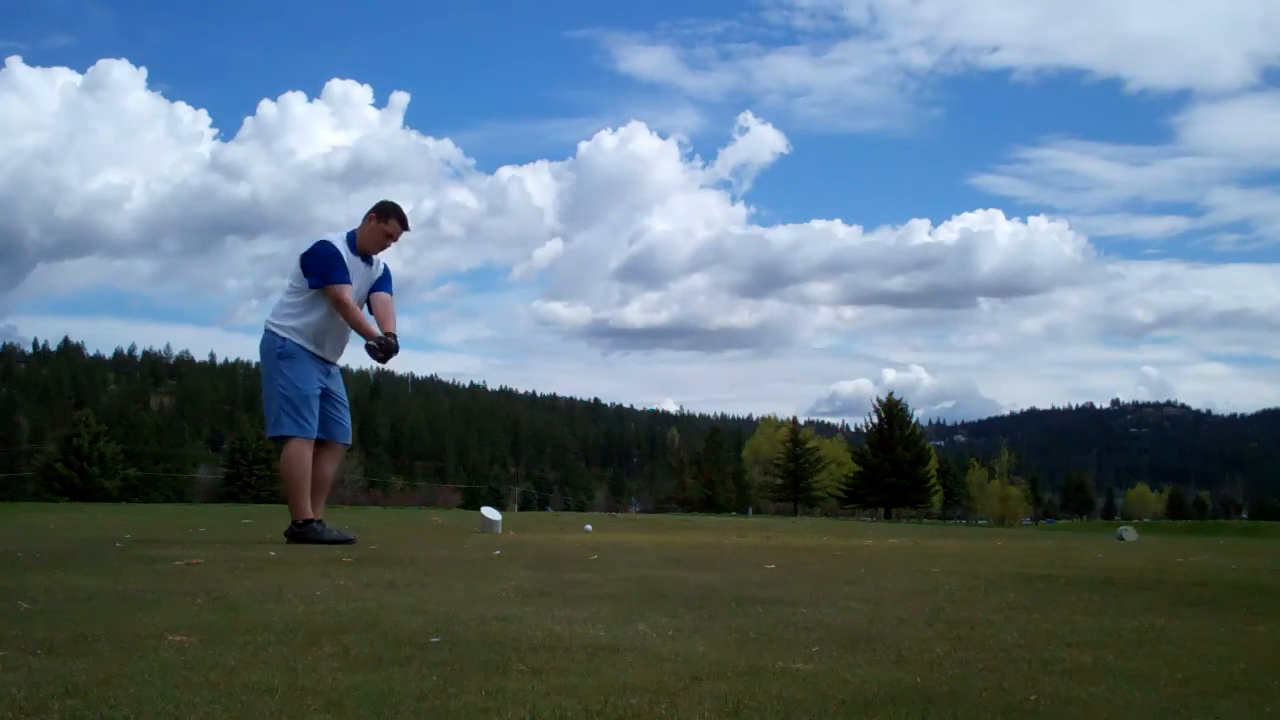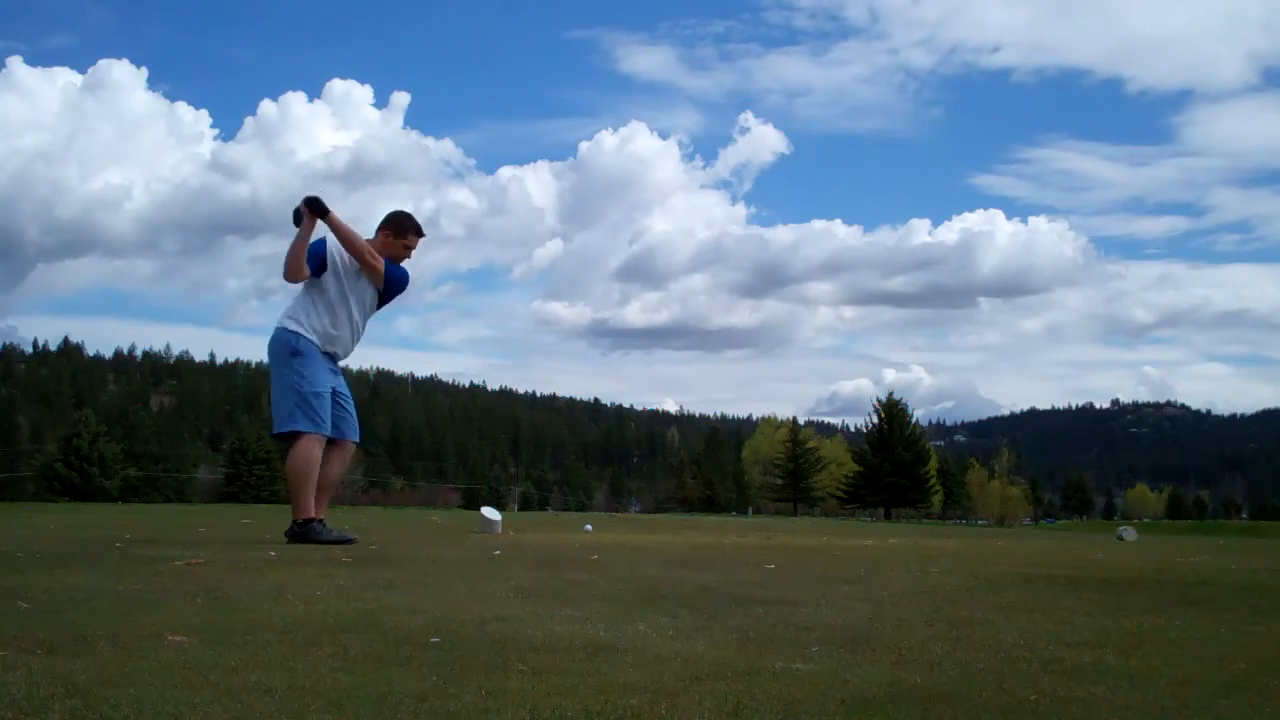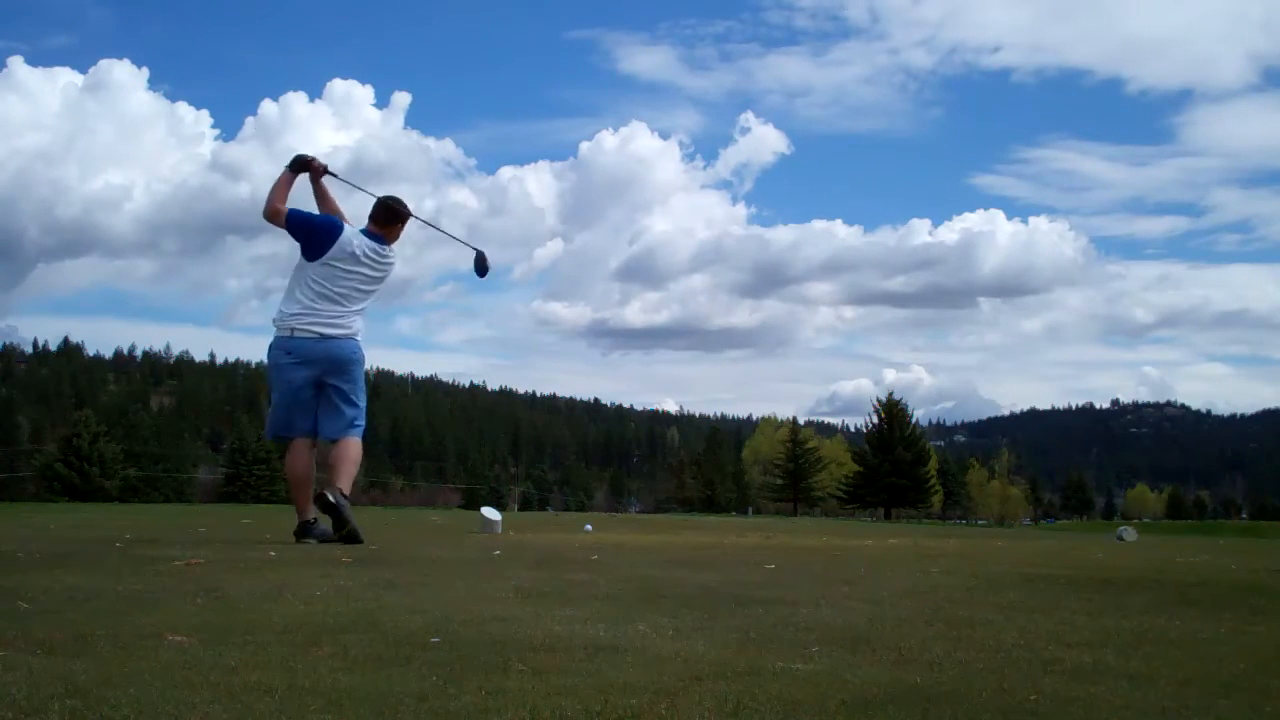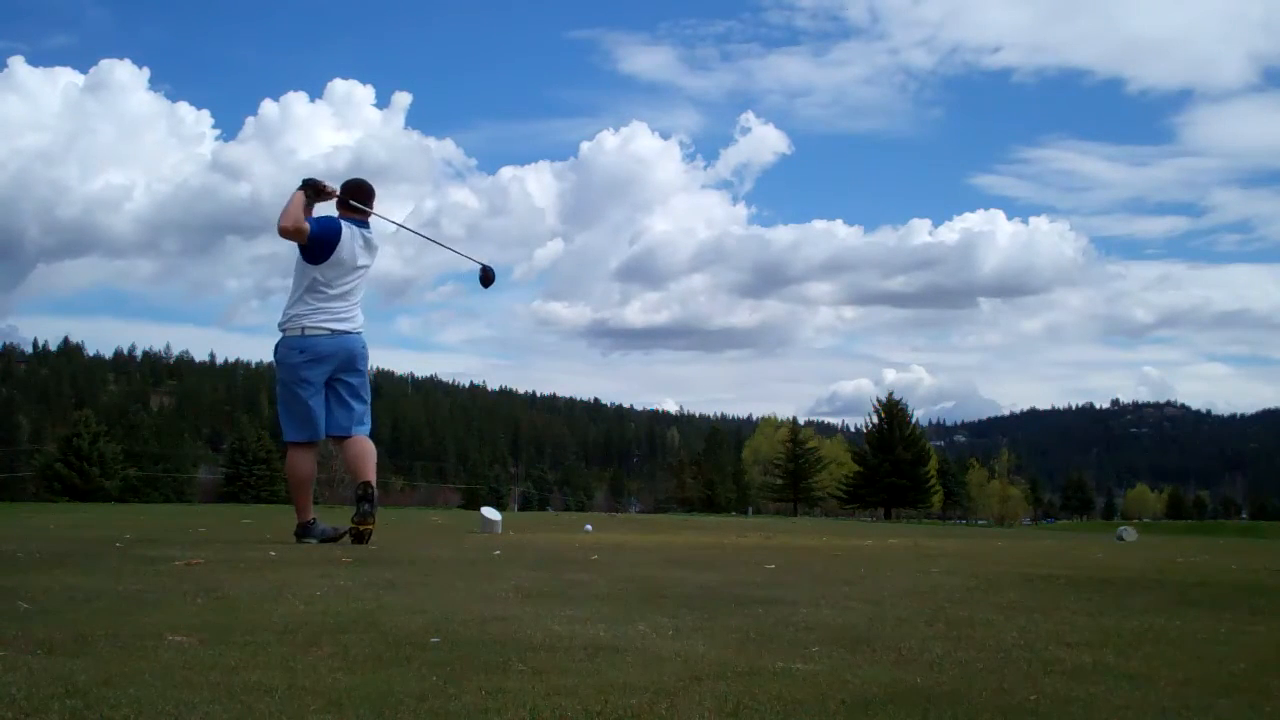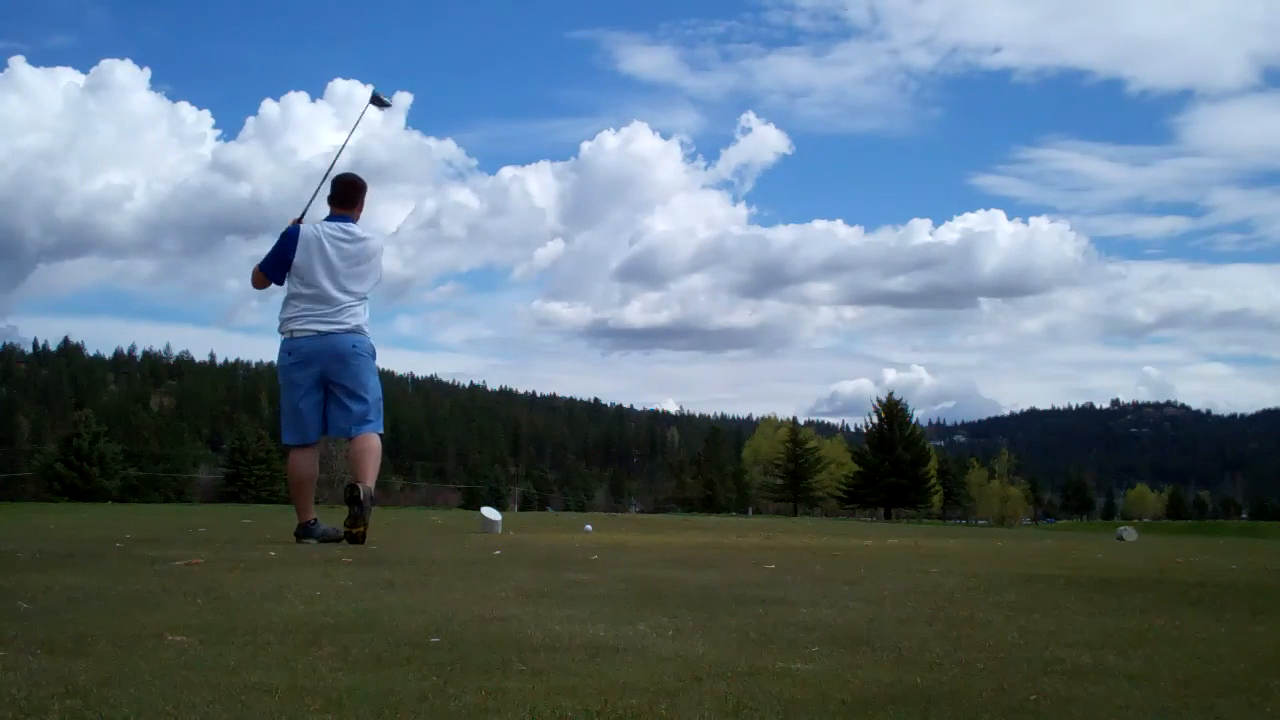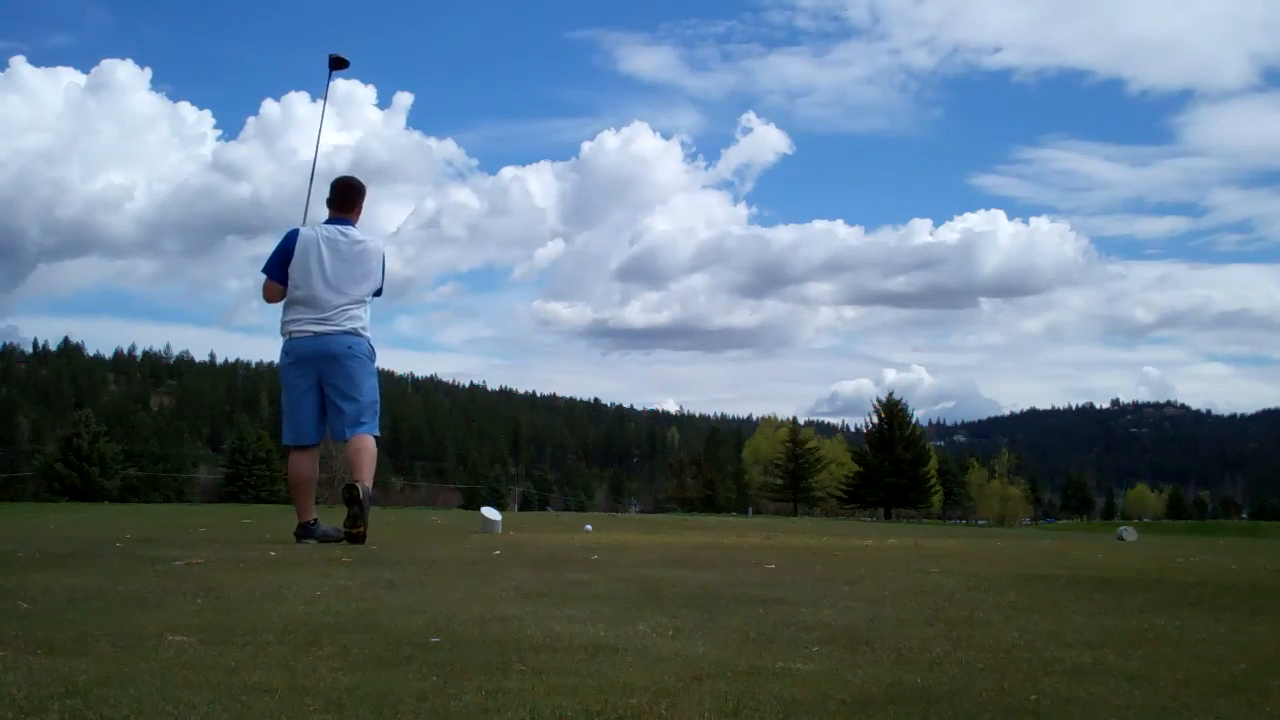
dt=0.5s
person 1, frame 1
left shoulder: (380, 269)
right shoulder: (329, 248)
left elbow: (383, 302)
right elbow: (342, 301)
left wrist: (388, 335)
right wrist: (371, 336)
left hip: (325, 360)
right hip: (291, 348)
left knee: (335, 441)
right knee: (300, 435)
left ankle: (312, 521)
right ankle: (303, 522)
person 1, frame 2
left shoulder: (397, 277)
right shoulder: (330, 249)
left elbow: (366, 259)
right elbow: (293, 273)
left wrist: (328, 215)
right wrist: (309, 224)
left hip: (327, 359)
right hip: (297, 347)
left knee: (343, 442)
right knee: (311, 433)
left ankle: (313, 519)
right ankle: (304, 523)
person 1, frame 3
left shoulder: (334, 232)
right shoulder: (386, 261)
left elbow: (272, 211)
left wrist: (295, 170)
right wrist: (317, 181)
left hip: (293, 344)
right hip: (343, 349)
left knee: (299, 436)
right knee: (347, 432)
left ankle: (307, 521)
right ankle: (337, 494)
person 1, frame 4
left shoulder: (334, 230)
right shoulder: (369, 242)
left elbow: (288, 226)
right elbow: (302, 225)
left wrist: (305, 191)
right wrist: (312, 197)
left hip: (303, 343)
right hip: (349, 343)
left knee: (303, 438)
right knee: (353, 430)
left ankle: (306, 523)
right ankle: (368, 490)
person 1, frame 5
left shoulder: (299, 236)
right shoulder: (374, 246)
left elbow: (258, 280)
left hip: (300, 344)
right hip: (350, 343)
left knee: (303, 438)
right knee: (364, 426)
left ankle: (307, 523)
right ankle: (364, 490)
person 1, frame 6
left shoulder: (298, 239)
right shoulder: (375, 250)
left elbow: (271, 294)
left hip: (300, 346)
right hip: (349, 344)
left knee: (303, 439)
right knee: (360, 428)
left ankle: (307, 523)
right ankle: (360, 490)
